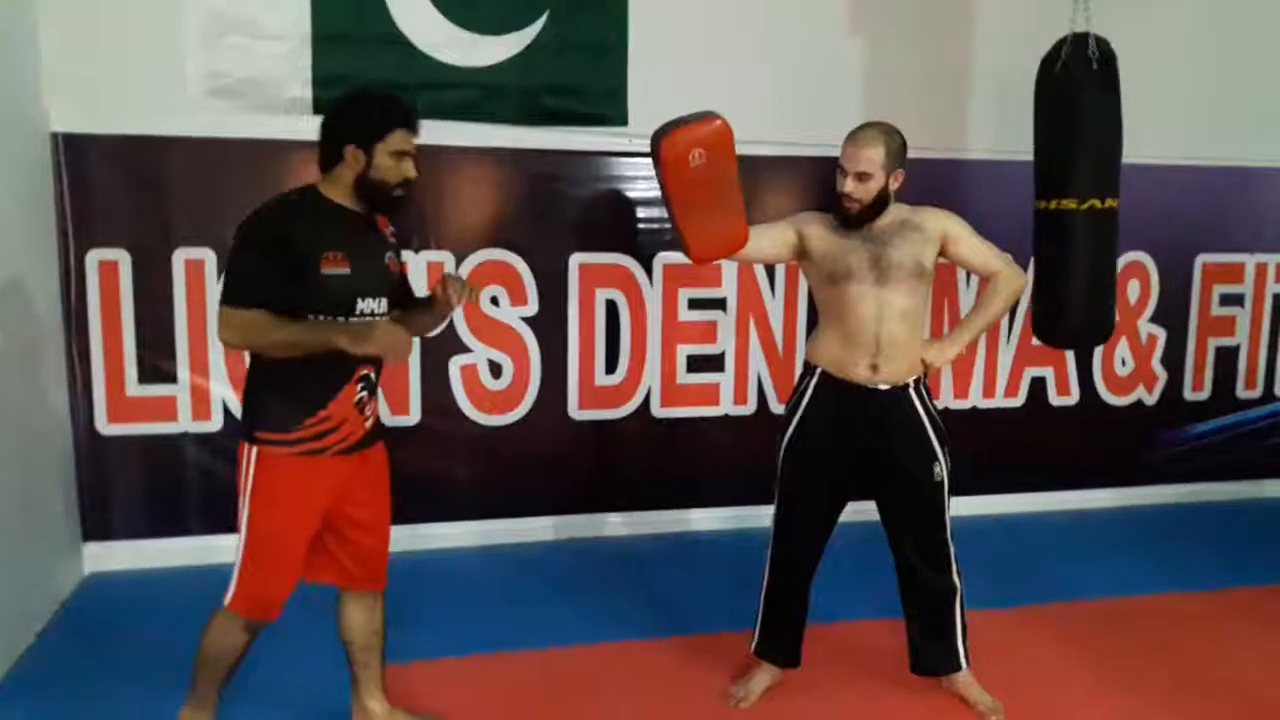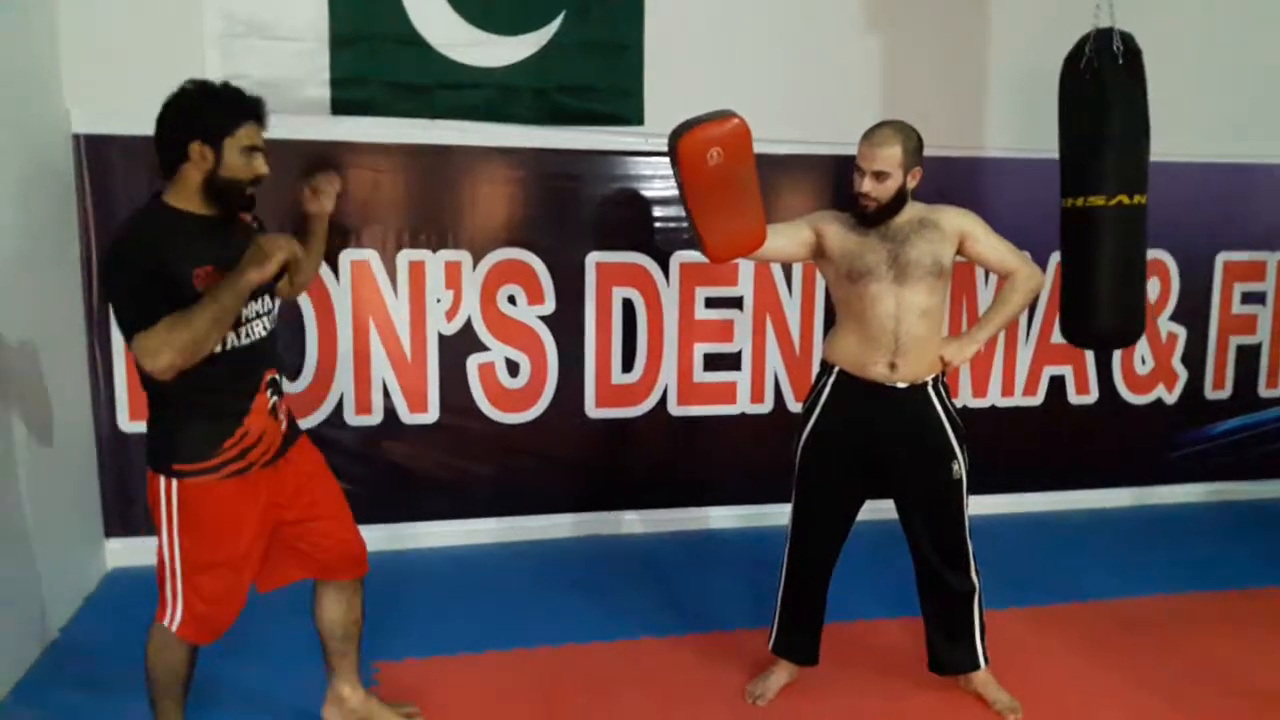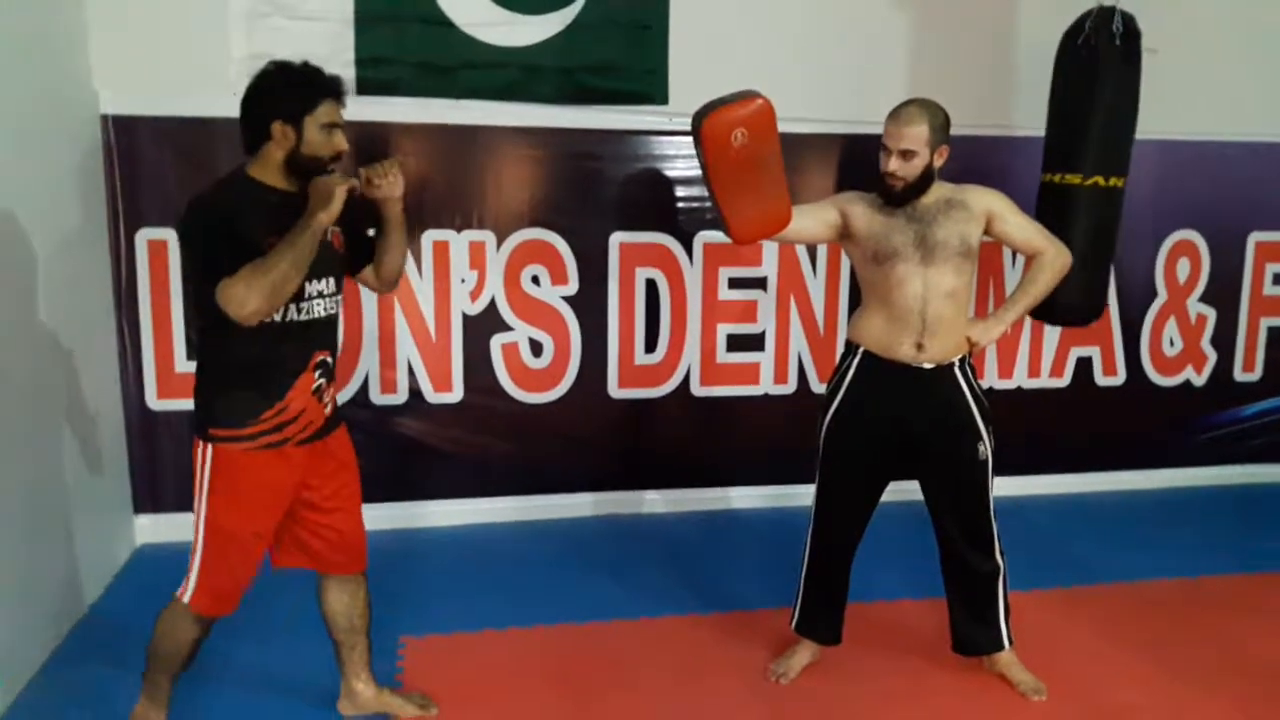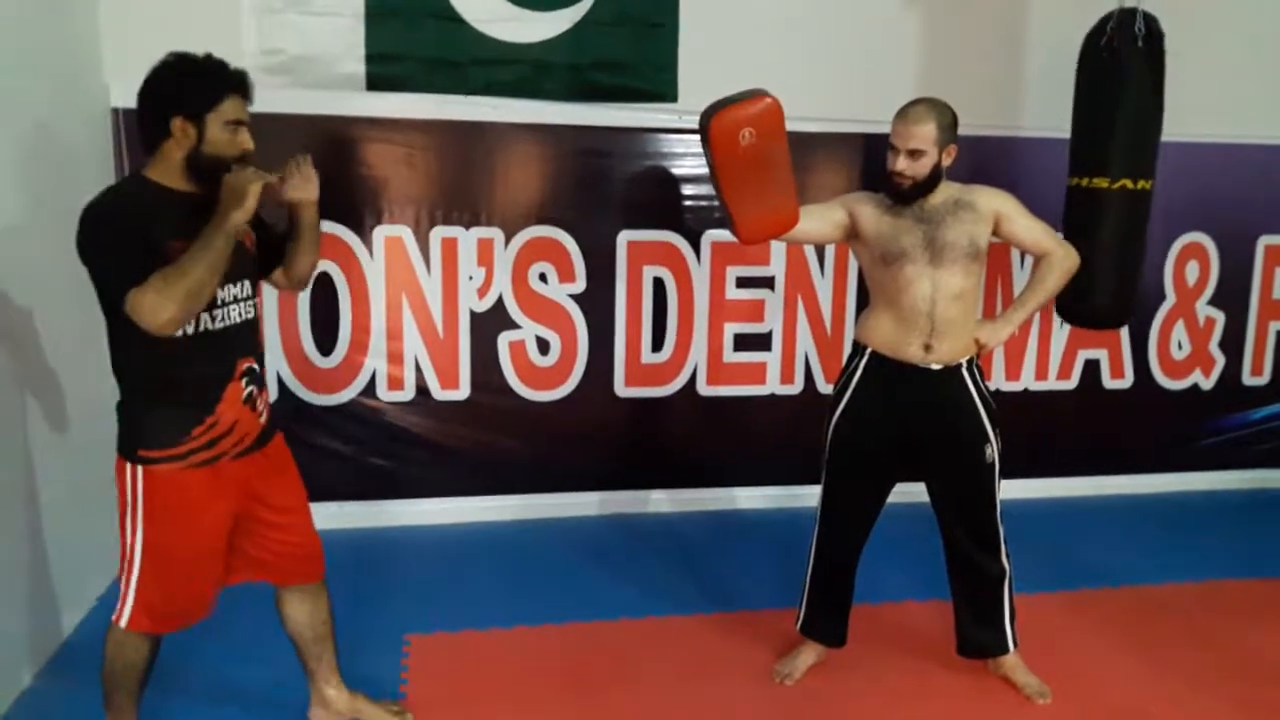
dt=0.7s
person 1, frame 1
left shoulder: (378, 230)
right shoulder: (280, 225)
left elbow: (399, 318)
right elbow: (236, 328)
left wrist: (439, 305)
right wrist: (344, 335)
left hip: (360, 441)
right hip: (285, 446)
left knee: (365, 576)
right knee: (255, 594)
person 1, frame 2
left shoulder: (238, 222)
right shoulder: (141, 246)
left elbow: (289, 285)
right elbow: (159, 357)
left wrist: (317, 220)
right wrist: (245, 274)
left hip: (279, 444)
right hip: (201, 467)
left knee: (343, 560)
right knee: (189, 613)
person 1, frame 3
left shoulder: (326, 203)
right shoulder: (217, 212)
left elbow: (384, 276)
right elbow: (247, 303)
left wrist: (391, 208)
right wrist: (314, 220)
left hip: (318, 426)
right hip: (241, 436)
left knee: (344, 558)
right knee: (209, 587)
person 1, frame 4
left shoulder: (225, 204)
right shoulder: (114, 217)
left elbow: (293, 276)
right elbow: (162, 312)
left wrist: (305, 209)
right wrist: (228, 219)
left hip: (255, 439)
right hip: (169, 457)
left knee: (302, 565)
right knee: (148, 606)
person 2, frame 1
left shoulder: (933, 226)
right shoulder: (810, 230)
left elbow: (1009, 276)
right elbow: (731, 243)
left wrist: (955, 341)
left hip: (903, 407)
right hip: (826, 403)
left knee: (927, 547)
right knee: (794, 542)
left ankle: (950, 665)
right ankle: (772, 658)
person 2, frame 2
left shoulder: (950, 224)
right shoulder: (828, 229)
left elbow: (1027, 275)
left wrist: (973, 339)
left hip: (921, 406)
right hip: (843, 402)
left knee: (945, 545)
right knee: (812, 540)
left ankle: (969, 665)
right ankle: (790, 656)
person 2, frame 3
left shoulder: (978, 204)
right shoulder: (854, 210)
left elbow: (1055, 255)
left wrist: (1001, 320)
left hip: (948, 387)
right hip: (869, 382)
left knee: (970, 525)
right knee: (836, 520)
left ankle: (993, 646)
right ankle: (813, 635)
person 2, frame 4
left shoulder: (985, 205)
right shoulder: (862, 210)
left elbow: (1061, 255)
left wrist: (1008, 322)
left hip: (955, 387)
right hip: (876, 382)
left knee: (976, 527)
right knee: (842, 520)
left ankle: (997, 648)
right ankle: (818, 635)
